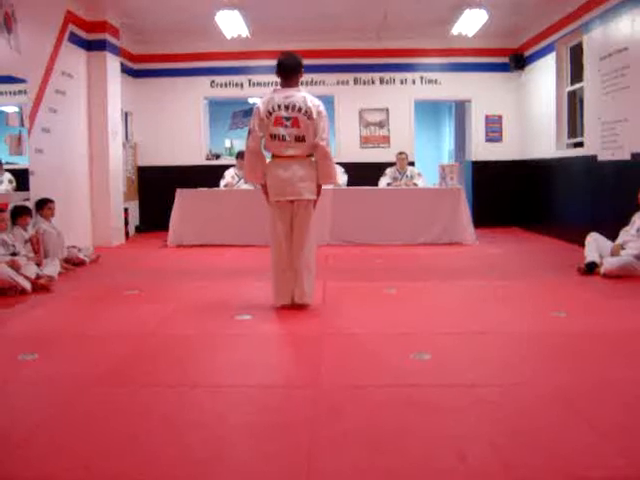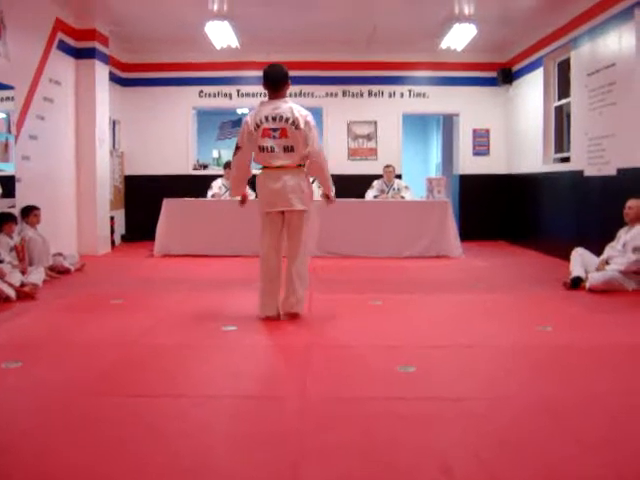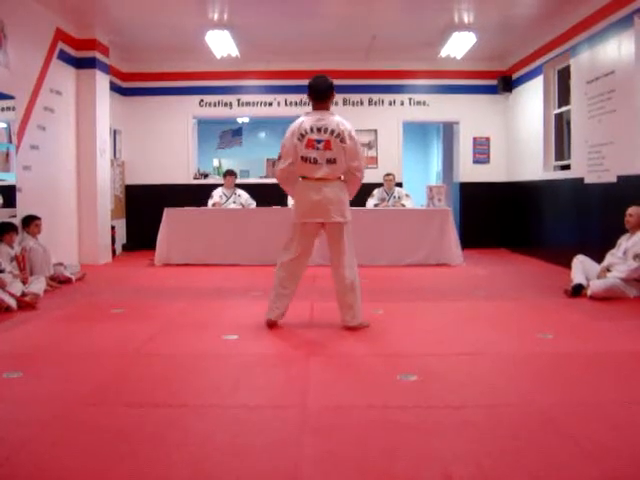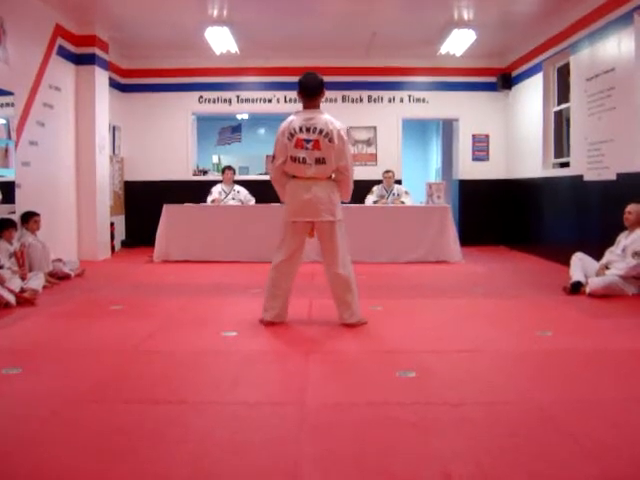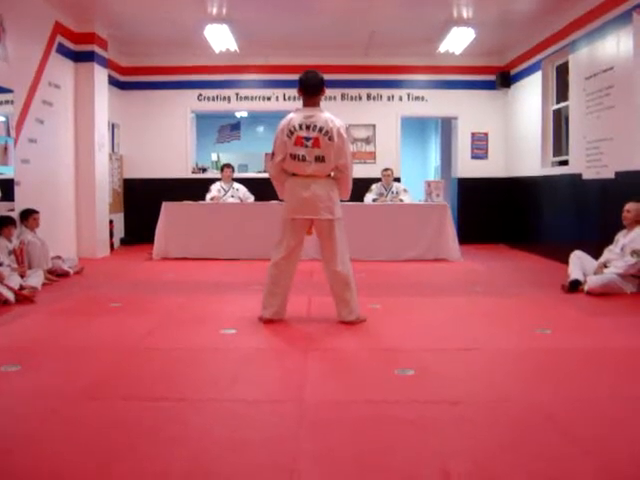
dt=0.7s
person 1, frame 1
left shoulder: (264, 104)
right shoulder: (314, 104)
left elbow: (253, 146)
right elbow: (322, 147)
left wrist: (261, 180)
right wrist: (321, 181)
left hip: (277, 173)
right hip: (304, 173)
left knee: (280, 239)
right knee: (303, 238)
left ankle: (283, 297)
right ankle: (302, 296)
person 1, frame 2
left shoulder: (253, 117)
right shoulder: (301, 114)
left elbow: (241, 157)
right elbow: (315, 155)
left wrist: (240, 190)
right wrist: (327, 187)
left hip: (268, 183)
right hip: (296, 183)
left knee: (269, 250)
right knee: (297, 249)
left ankle: (269, 308)
right ankle: (293, 304)
person 1, frame 3
left shoulder: (297, 127)
right shoulder: (344, 127)
left elbow: (283, 168)
right elbow: (357, 169)
left hip: (306, 195)
right hip: (335, 196)
left knee: (292, 258)
right knee: (344, 260)
left ankle: (274, 314)
right ankle: (352, 318)
person 1, frame 4
left shoulder: (287, 126)
right shoulder: (334, 126)
left elbow: (277, 169)
right elbow: (345, 169)
left wrist: (287, 196)
right wrist: (342, 196)
left hip: (297, 195)
right hip: (325, 195)
left knee: (285, 258)
right knee: (337, 259)
left ankle: (272, 313)
right ankle: (350, 314)
person 1, frame 5
left shoulder: (287, 123)
right shoulder: (334, 124)
left elbow: (276, 165)
right elbow: (344, 166)
left wrist: (286, 192)
right wrist: (341, 195)
left hip: (296, 194)
right hip: (325, 194)
left knee: (284, 255)
right knee: (336, 257)
left ankle: (271, 311)
right ankle: (349, 312)
